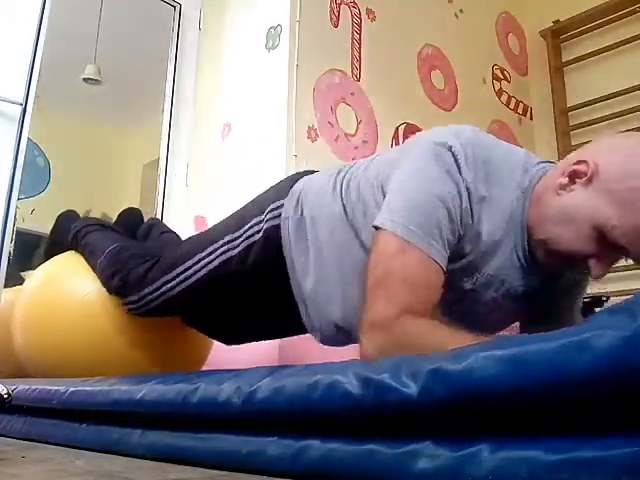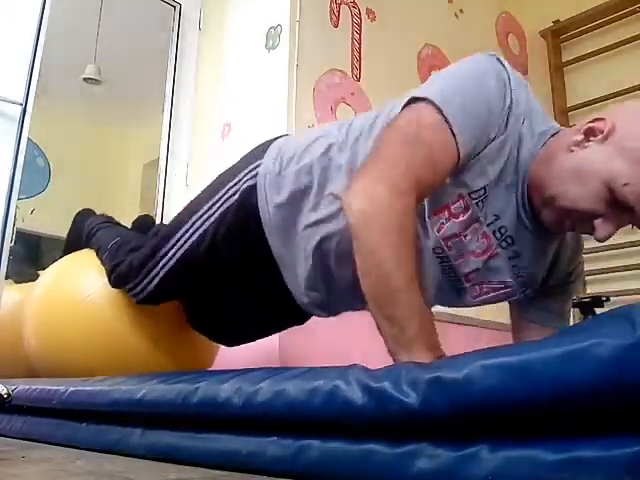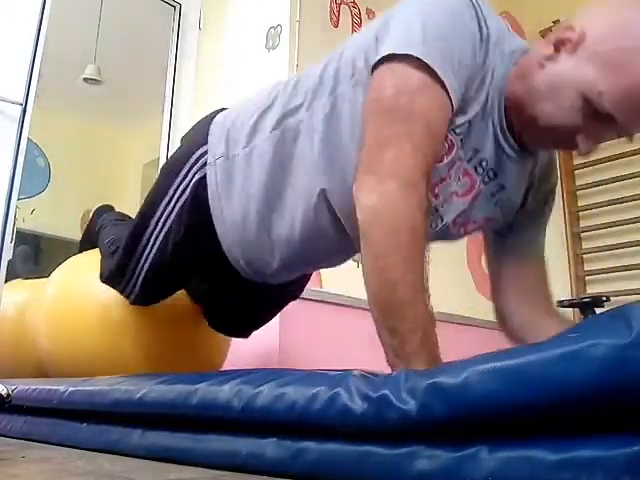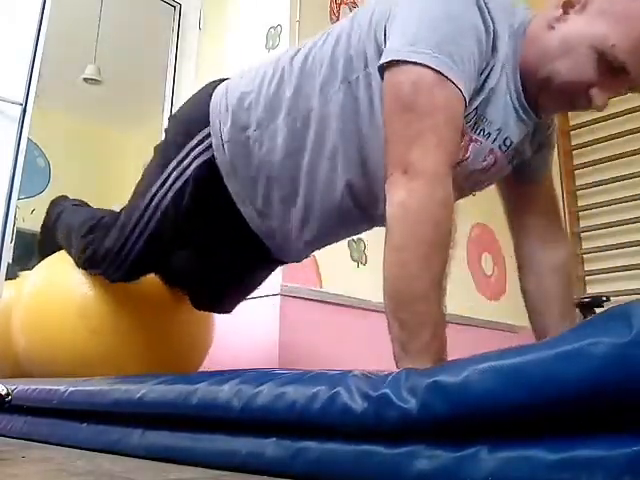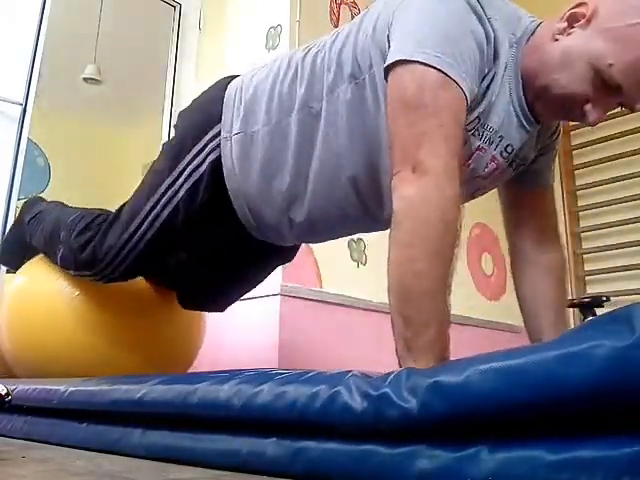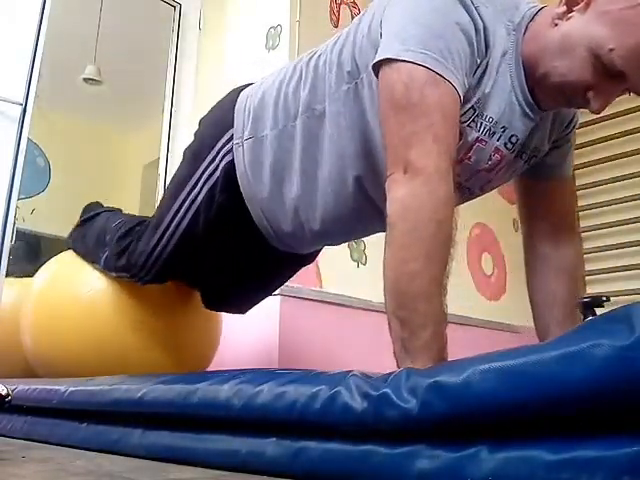
dt=0.4s
person 1, frame 1
left shoulder: (562, 263)
right shoulder: (457, 165)
right elbow: (382, 337)
left hip: (312, 293)
right hip: (289, 231)
left knee: (202, 321)
right knee: (141, 284)
left ankle: (148, 232)
right ankle: (78, 230)
person 1, frame 2
left shoulder: (556, 263)
right shoulder: (495, 92)
right elbow: (374, 197)
right wrist: (424, 371)
right hip: (274, 198)
left knee: (209, 322)
right knee: (142, 280)
left ankle: (152, 234)
right ankle: (94, 230)
person 1, frame 3
left shoulder: (534, 177)
left elbow: (527, 311)
right elbow: (384, 190)
right hip: (227, 174)
left knee: (228, 320)
right knee: (137, 287)
right ankle: (108, 228)
person 1, frame 4
left shoulder: (535, 117)
left elbow: (543, 239)
right elbow: (417, 184)
right wrist: (422, 379)
right hip: (229, 144)
left knee: (203, 294)
right knee: (116, 258)
right ankle: (66, 220)
person 1, frame 5
left shoulder: (539, 126)
left elbow: (538, 247)
right elbow: (423, 182)
right wrist: (423, 378)
right hip: (235, 144)
left knee: (190, 293)
right knee: (107, 256)
person 1, frame 6
left shoulder: (556, 117)
left elbow: (553, 242)
right elbow: (418, 180)
right hip: (251, 153)
left knee: (215, 294)
right knee: (147, 263)
right ankle: (96, 230)
